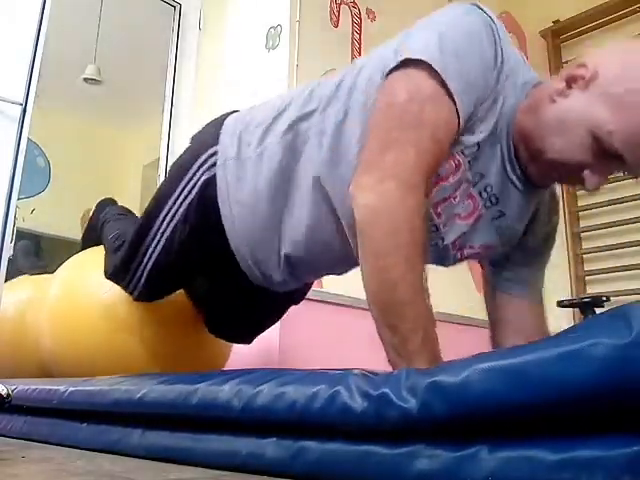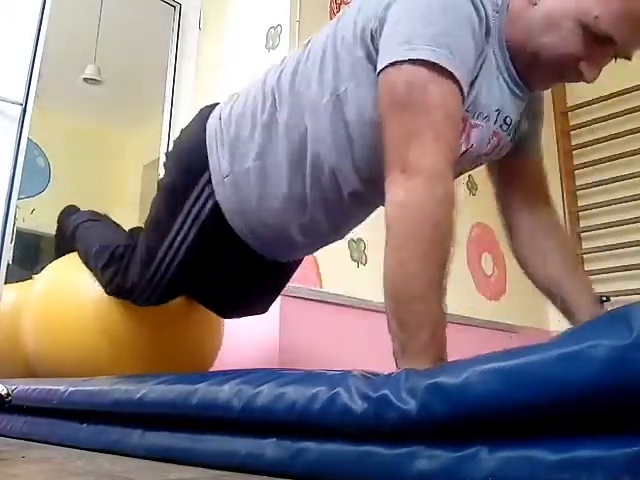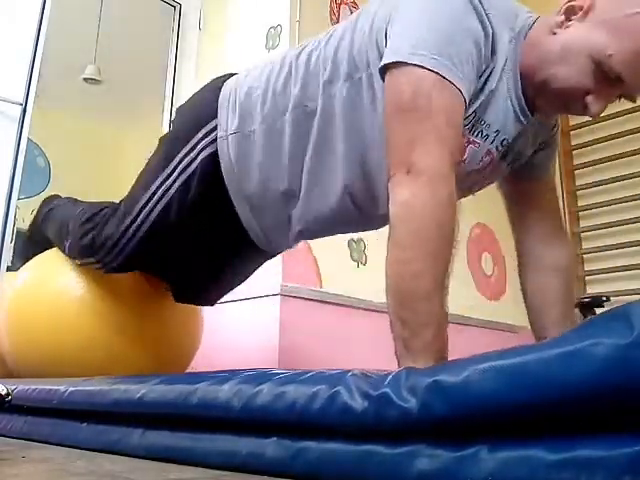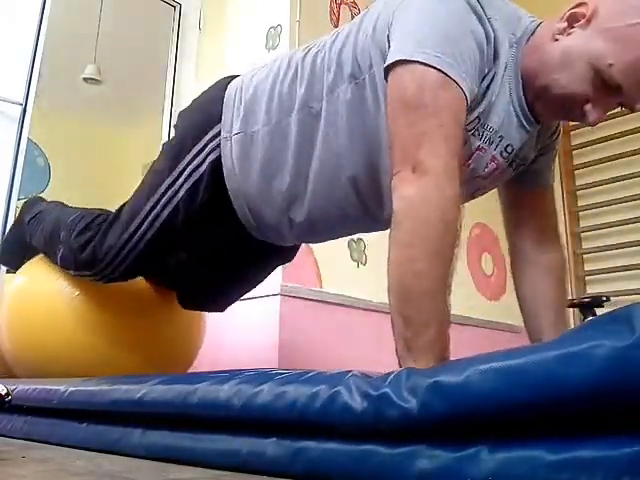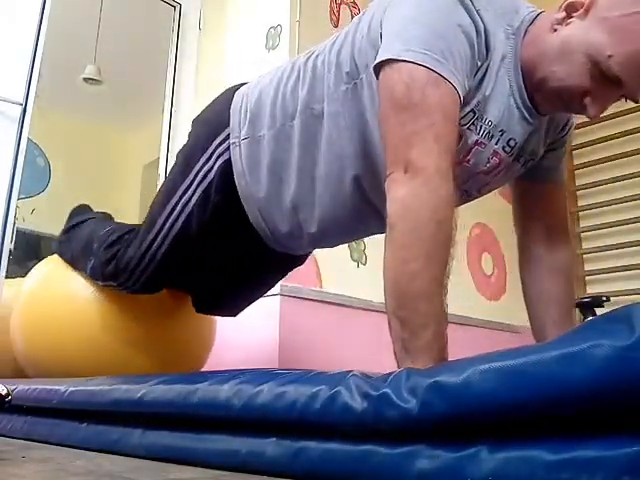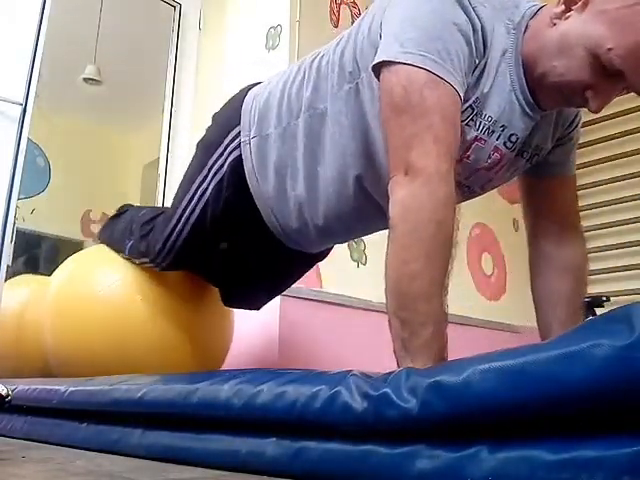
dt=0.3s
person 1, frame 1
left shoulder: (532, 211)
left elbow: (521, 347)
right elbow: (383, 192)
right hip: (232, 175)
left knee: (228, 327)
right knee: (142, 283)
right ankle: (112, 223)
person 1, frame 2
left shoulder: (525, 95)
left elbow: (532, 215)
right elbow: (415, 183)
right wrist: (423, 379)
right hip: (227, 167)
left knee: (226, 301)
right knee: (140, 284)
right ankle: (81, 228)
person 1, frame 3
left shoulder: (536, 119)
left elbow: (545, 241)
right elbow: (420, 187)
right wrist: (423, 378)
right hip: (231, 137)
left knee: (185, 286)
right knee: (113, 245)
right ankle: (54, 219)
person 1, frame 4
left shoulder: (539, 126)
left elbow: (538, 247)
right elbow: (423, 182)
right wrist: (423, 378)
right hip: (235, 144)
left knee: (190, 293)
right knee: (107, 256)
person 1, frame 5
left shoulder: (552, 120)
left elbow: (548, 244)
right elbow: (418, 181)
right wrist: (424, 379)
right hip: (246, 152)
left knee: (207, 298)
right knee: (137, 270)
right ankle: (84, 235)
person 1, frame 6
left shoulder: (559, 113)
left elbow: (557, 240)
right elbow: (419, 181)
right wrist: (423, 377)
right hip: (259, 149)
left knee: (232, 289)
right knee: (168, 250)
left ankle: (131, 230)
right ankle: (125, 227)
